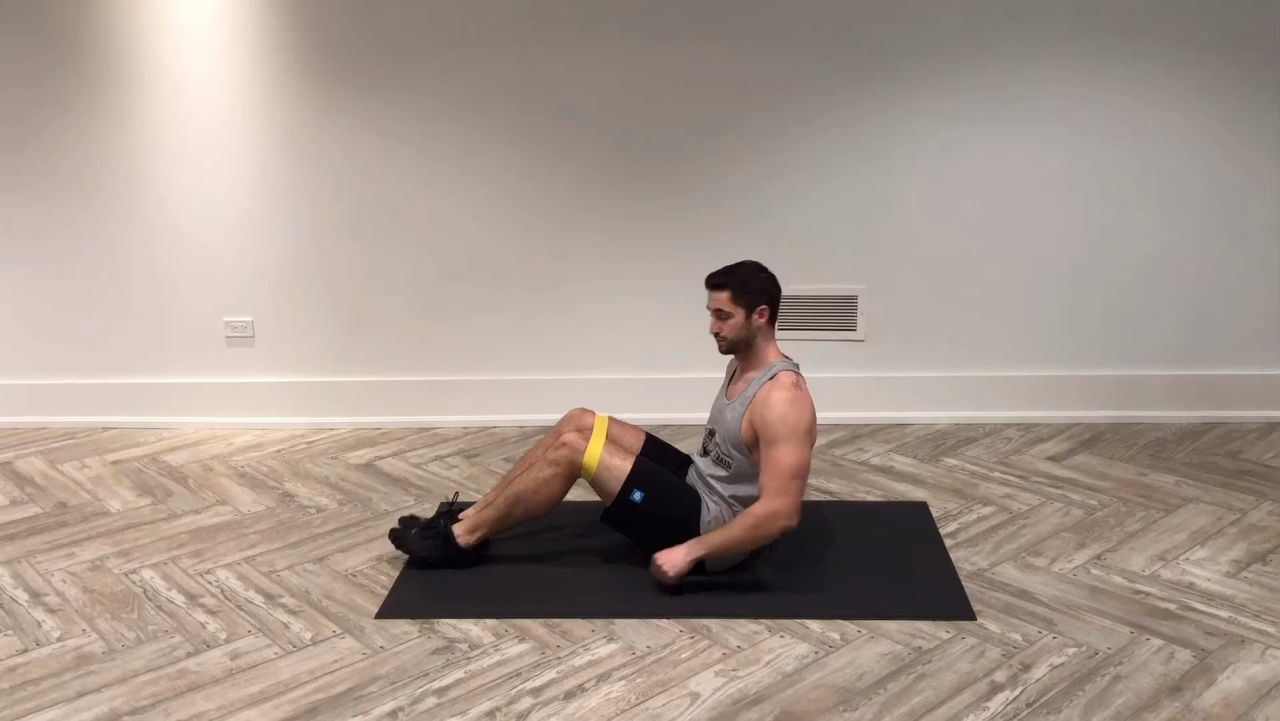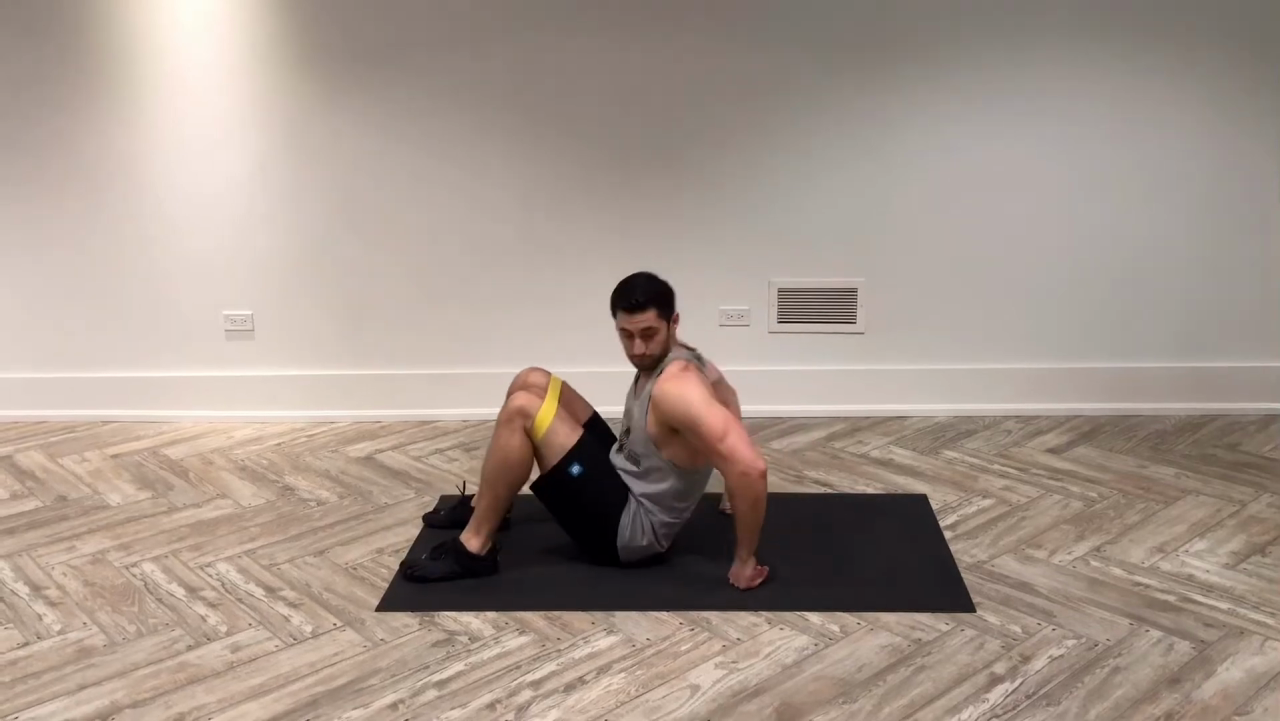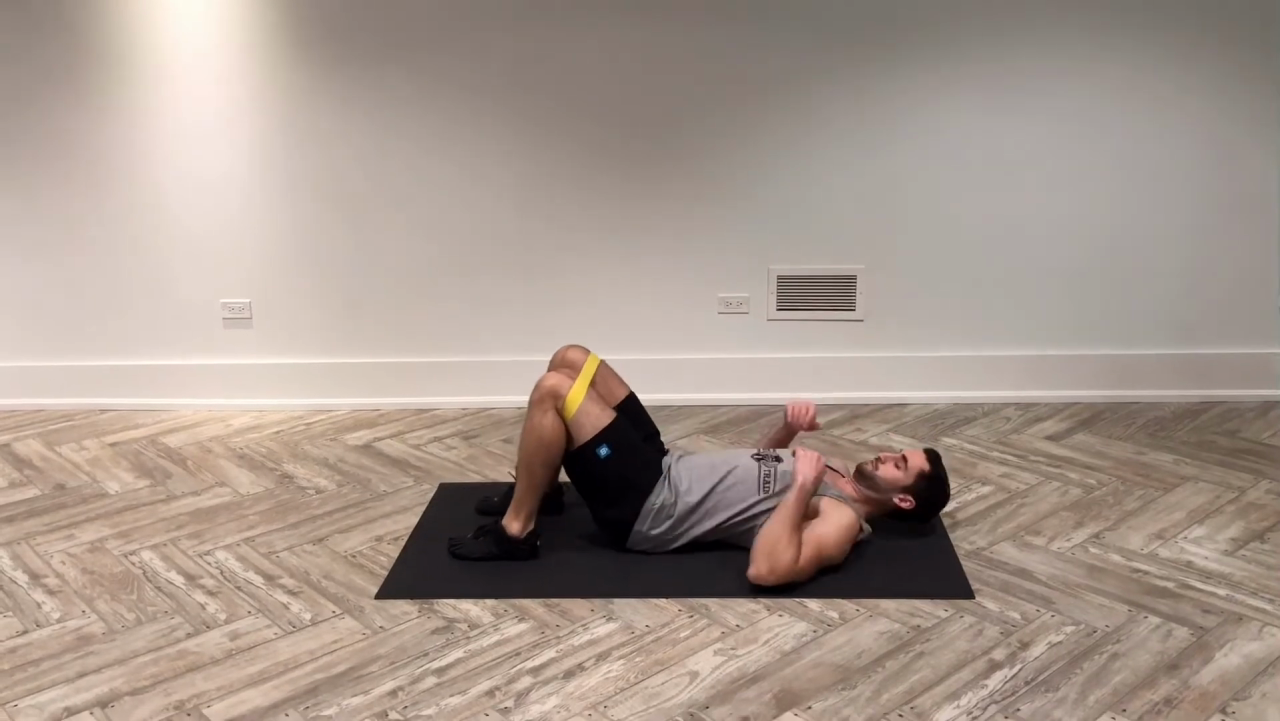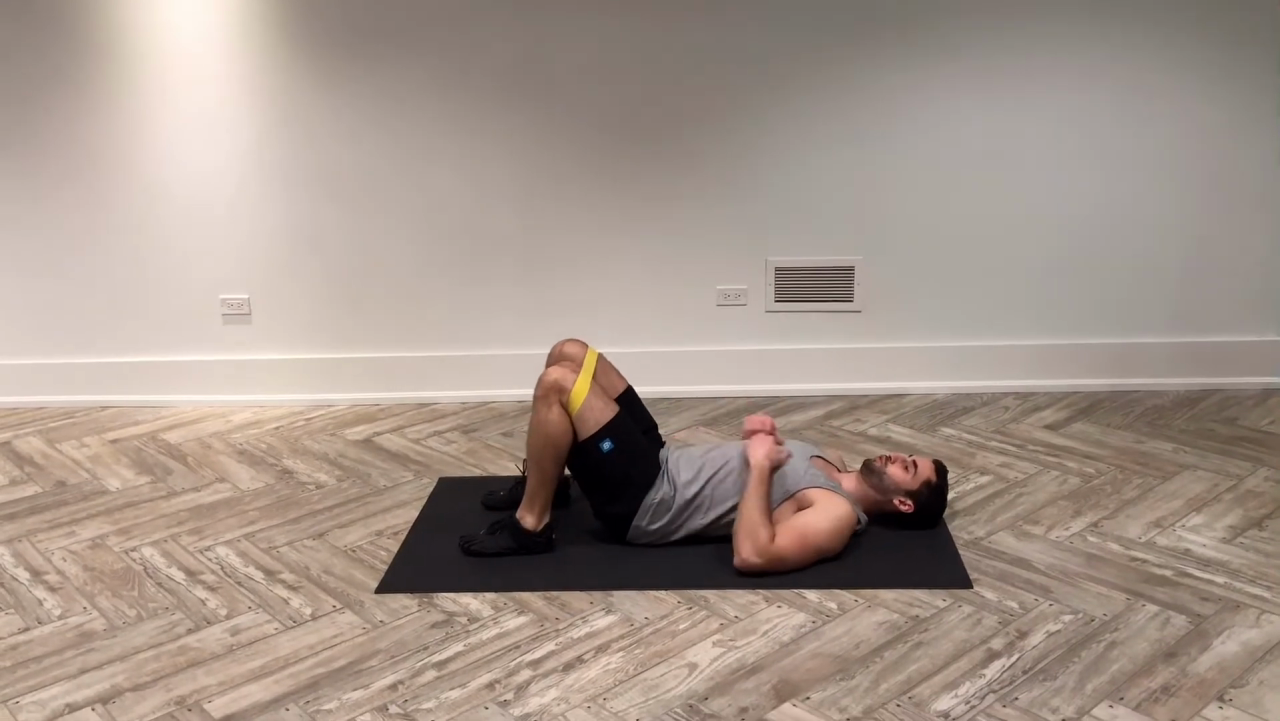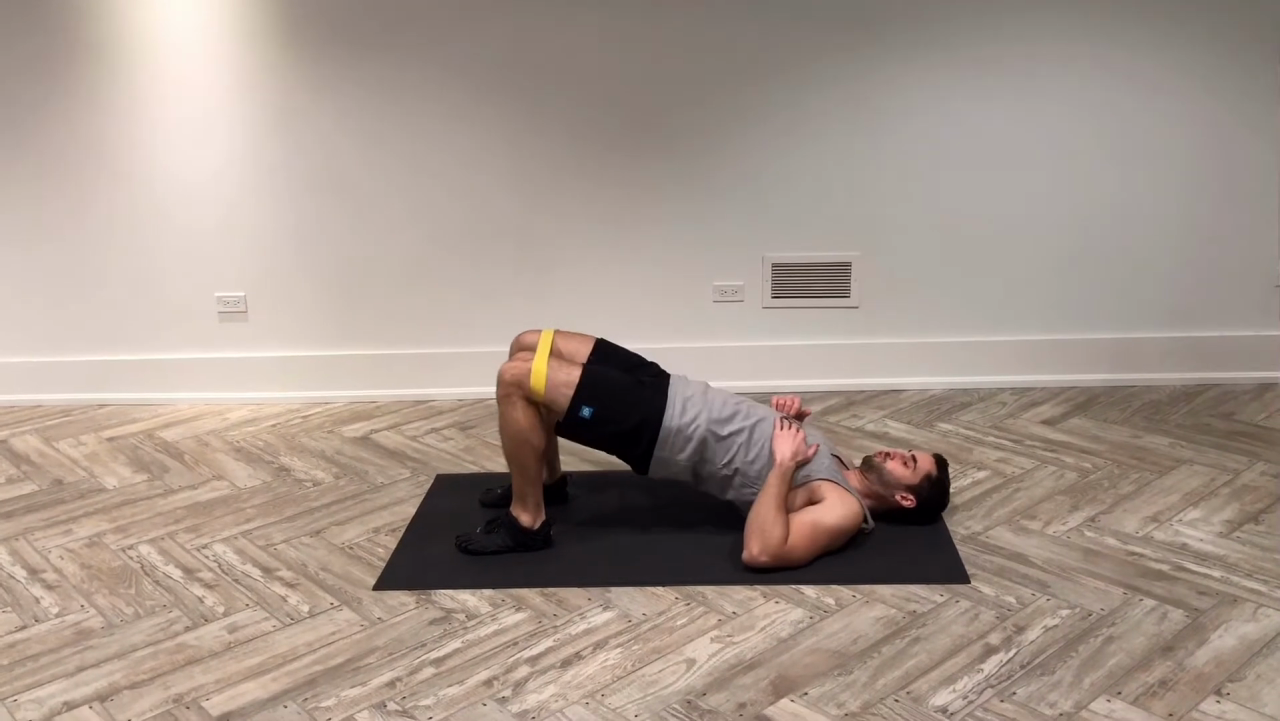
dt=1s
person 1, frame 1
left shoulder: (782, 397)
right shoulder: (743, 366)
left elbow: (779, 513)
left wrist: (689, 551)
left hip: (711, 525)
right hip: (698, 485)
left knee: (572, 448)
right knee: (578, 423)
left ankle: (464, 540)
right ankle: (471, 516)
person 1, frame 2
left shoulder: (675, 385)
right shoulder: (676, 361)
left elbow: (751, 468)
right elbow: (729, 412)
left wrist: (745, 561)
left hip: (629, 528)
right hip: (624, 479)
left knee: (522, 408)
right knee: (532, 381)
left ankle: (474, 549)
right ankle: (484, 506)
person 1, frame 3
left shoulder: (841, 521)
right shoulder: (836, 473)
left elbow: (766, 570)
left wrist: (804, 487)
right wrist: (789, 427)
left hip: (646, 511)
right hip: (666, 469)
left knee: (553, 389)
right knee: (572, 358)
left ankle: (515, 531)
right ankle: (540, 489)
person 1, frame 4
left shoulder: (838, 515)
right shoulder: (830, 463)
left elbow: (750, 554)
left wrist: (758, 465)
right wrist: (760, 435)
left hip: (644, 503)
right hip: (661, 459)
left knee: (558, 382)
right knee: (570, 352)
left ankle: (530, 525)
right ankle: (547, 481)
person 1, frame 5
left shoulder: (845, 510)
right shoulder: (831, 460)
left elbow: (759, 551)
left wrist: (784, 465)
right wrist: (788, 415)
left hip: (665, 430)
right hip: (669, 395)
left knee: (516, 377)
right knee: (528, 345)
left ankle: (526, 522)
right ankle: (546, 479)
